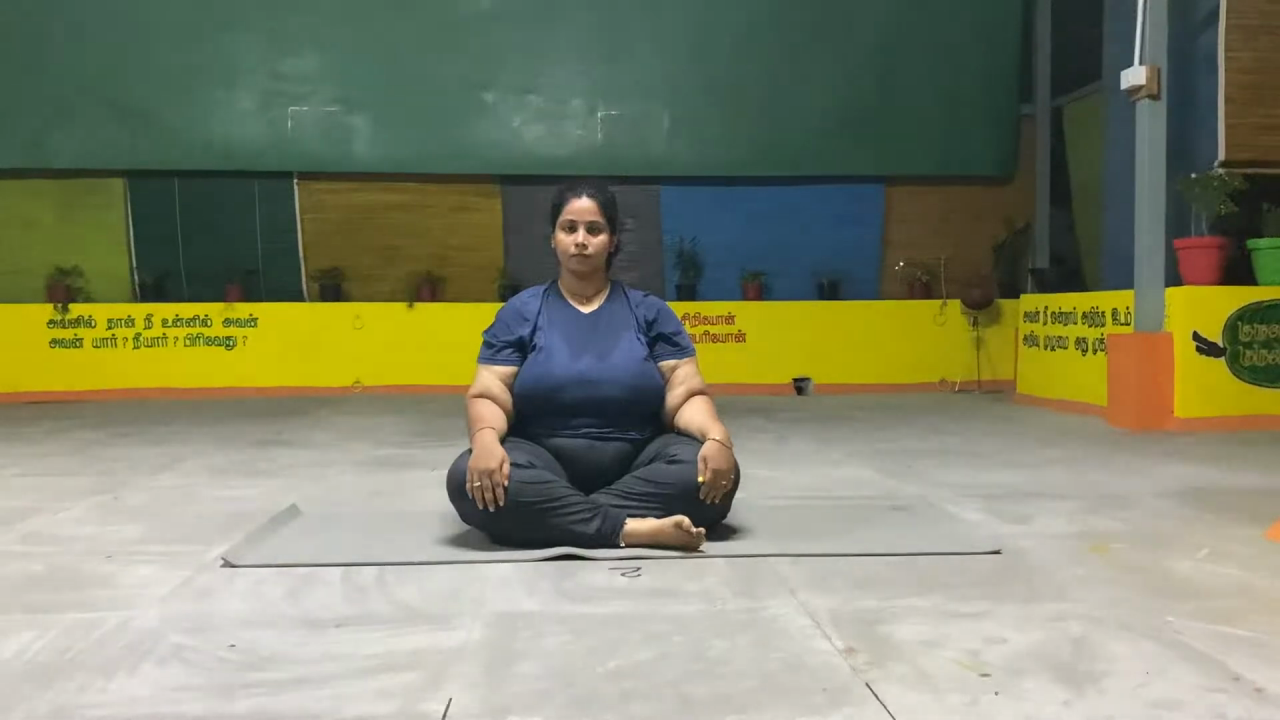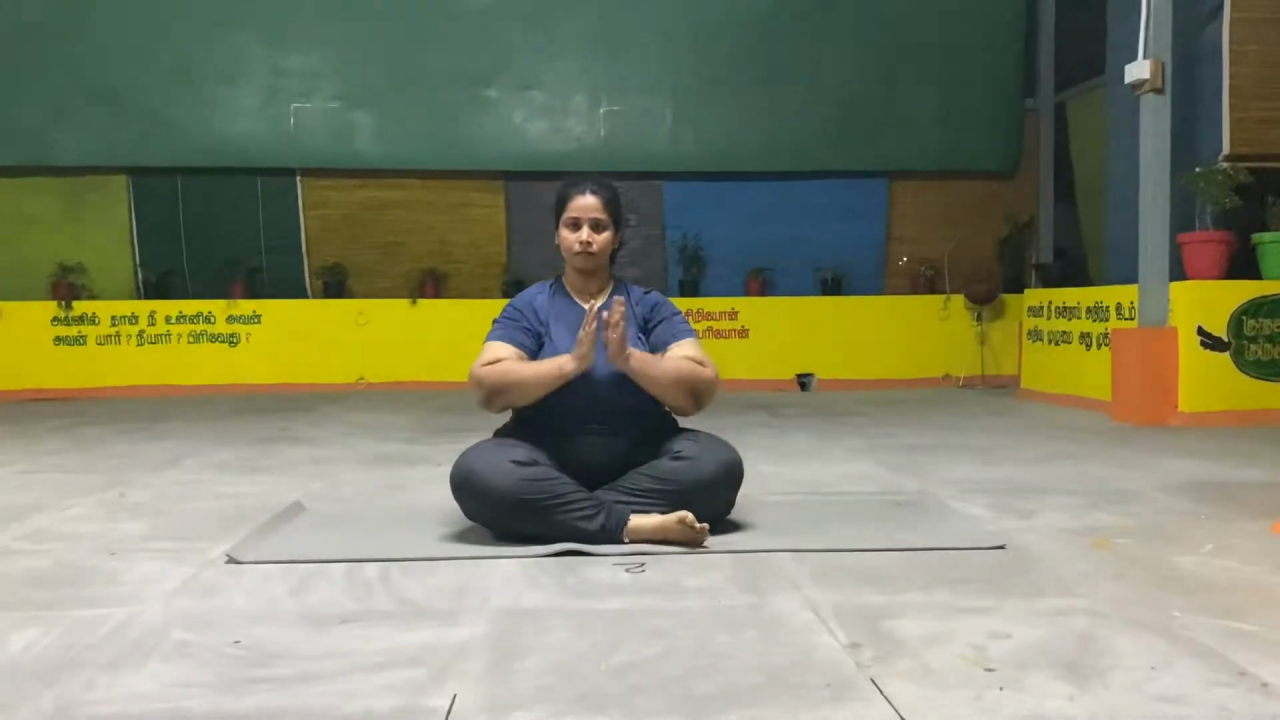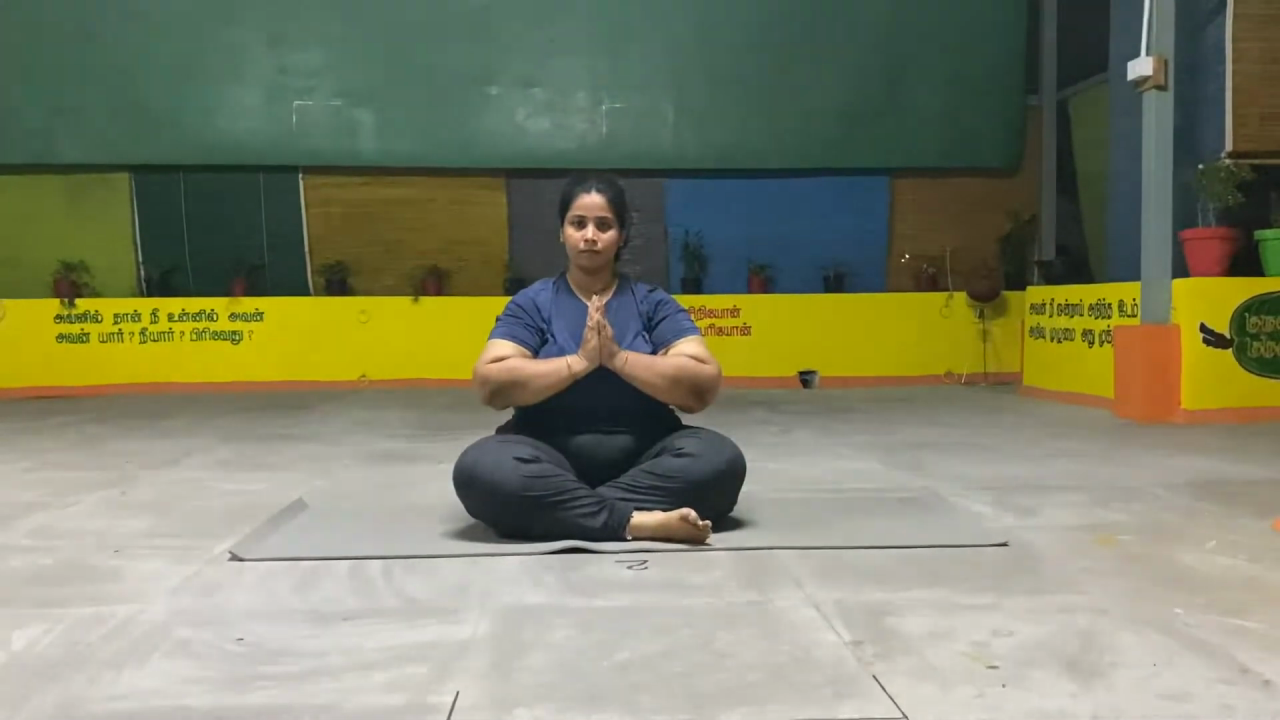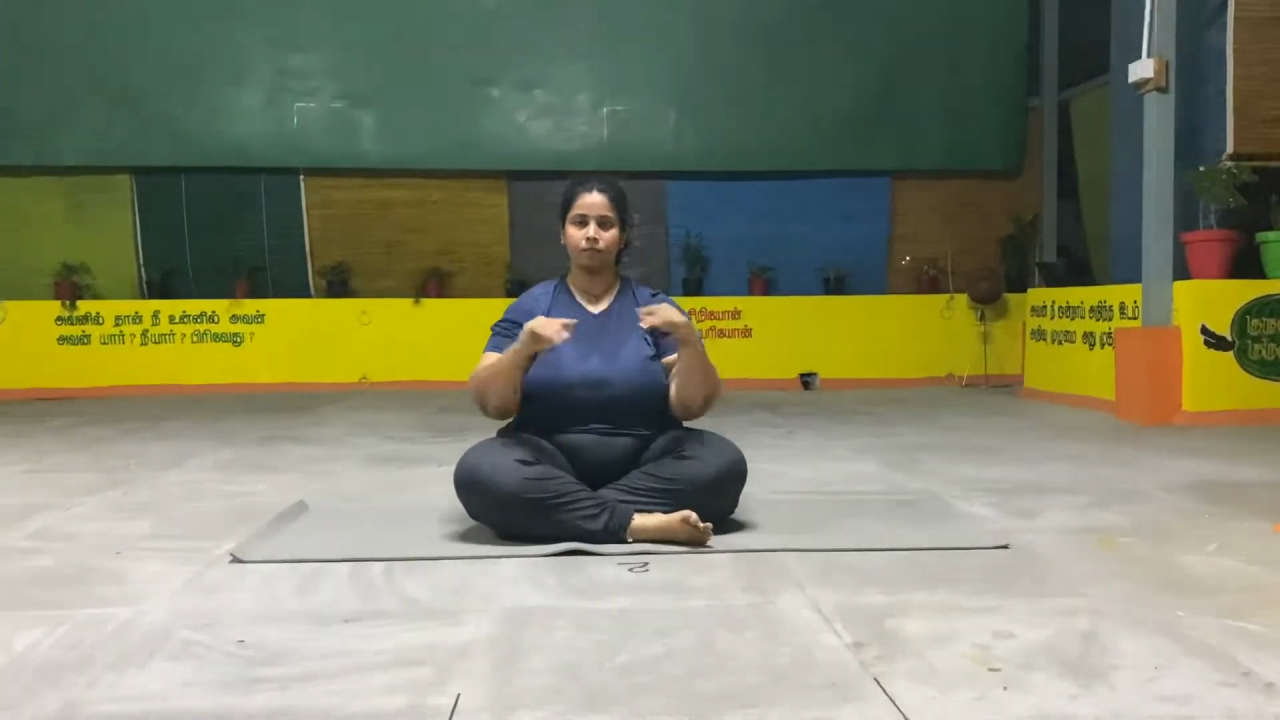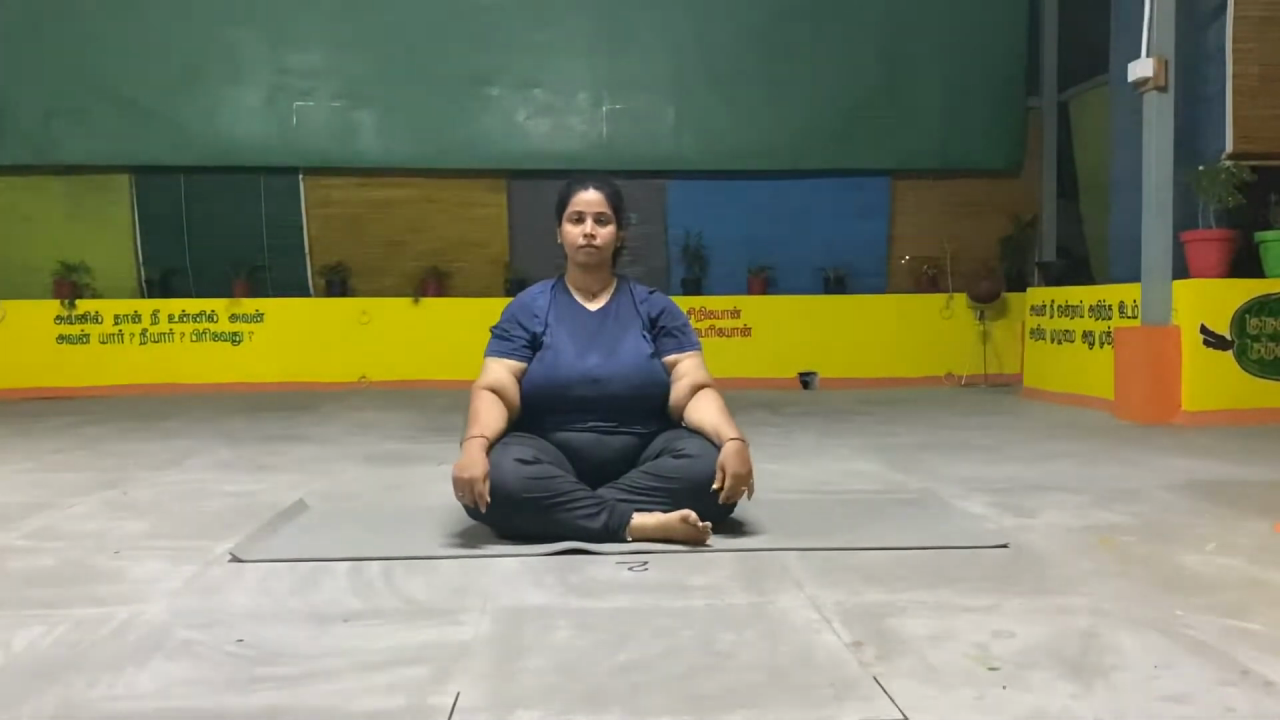
dt=1s
person 1, frame 1
left shoulder: (650, 312)
right shoulder: (521, 312)
left elbow: (686, 397)
right elbow: (488, 397)
left wrist: (716, 438)
right wrist: (485, 440)
left hip: (637, 463)
right hip: (544, 462)
left knee: (718, 473)
right knee: (470, 477)
left ankle: (556, 516)
right ankle: (632, 528)
person 1, frame 2
left shoulder: (652, 306)
right shoulder: (528, 306)
left elbow: (700, 390)
right elbow: (488, 387)
left wrist: (626, 358)
right wrist: (571, 363)
left hip: (642, 461)
right hip: (548, 461)
left knee: (718, 463)
right knee: (477, 472)
left ankle: (560, 511)
right ankle: (635, 524)
person 1, frame 3
left shoulder: (654, 303)
right shoulder: (532, 302)
left elbow: (703, 387)
right elbow: (490, 385)
left wrist: (618, 357)
right wrist: (579, 361)
left hip: (644, 458)
right hip: (550, 458)
left knee: (719, 459)
right knee: (481, 467)
left ankle: (565, 509)
right ankle: (637, 522)
person 1, frame 4
left shoulder: (657, 306)
right shoulder: (531, 307)
left elbow: (693, 404)
right elbow: (489, 402)
left wrist: (688, 342)
right wrist: (524, 348)
left hip: (648, 463)
right hip: (549, 463)
left knee: (722, 463)
right knee: (480, 471)
left ankle: (562, 511)
right ankle: (639, 523)
person 1, frame 5
left shoulder: (655, 308)
right shoulder: (528, 307)
left elbow: (692, 392)
right elbow: (494, 392)
left wrist: (733, 441)
right wrist: (474, 446)
left hip: (643, 460)
right hip: (552, 461)
left knee: (712, 466)
right knee: (496, 476)
left ankle: (564, 511)
right ankle: (640, 523)
